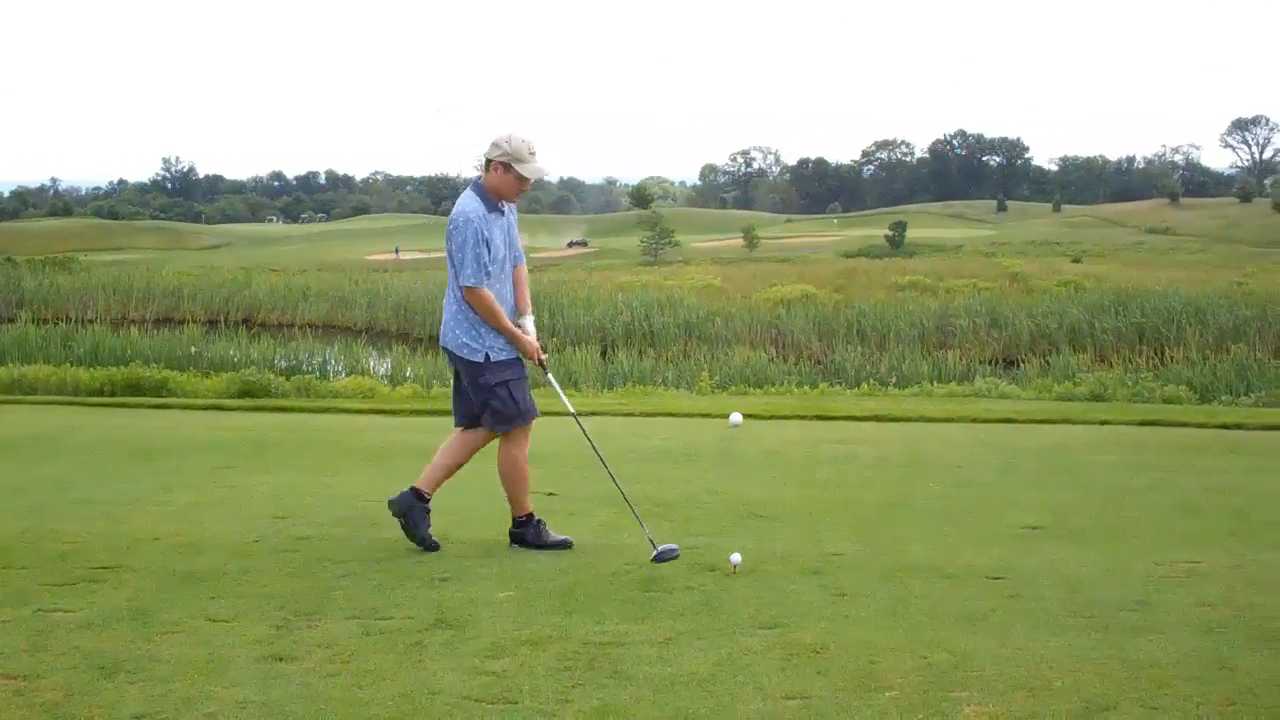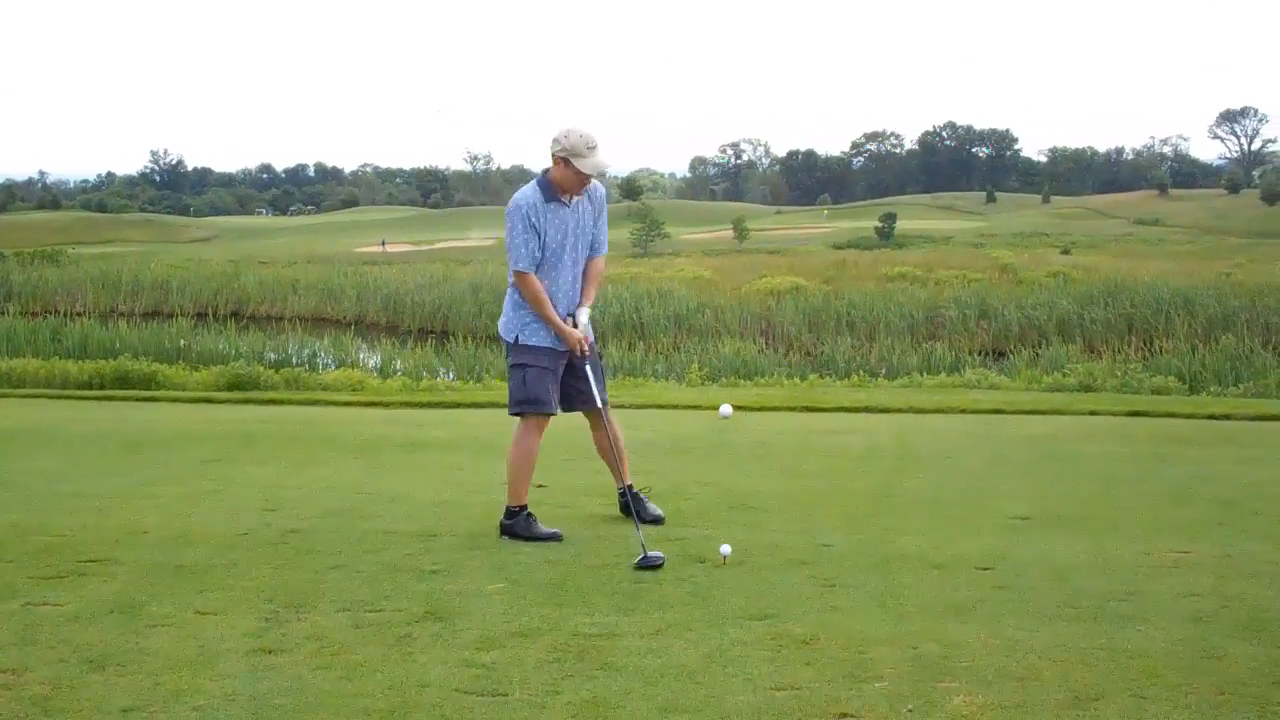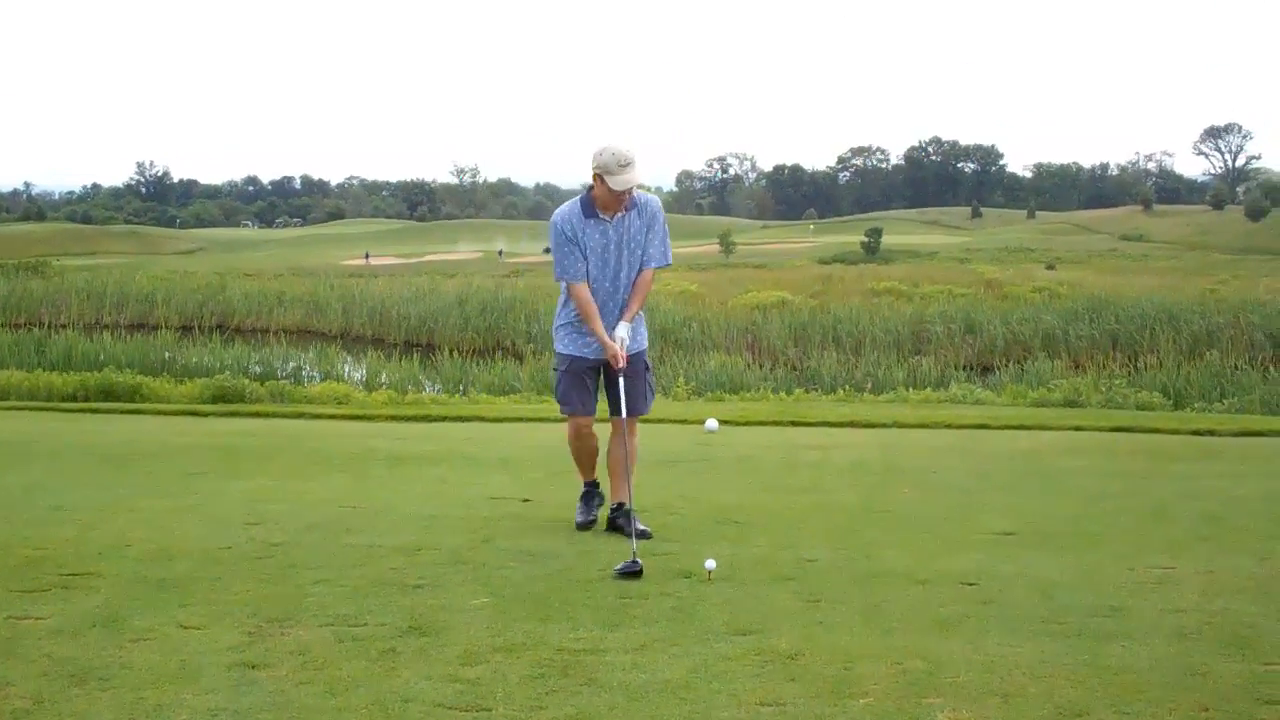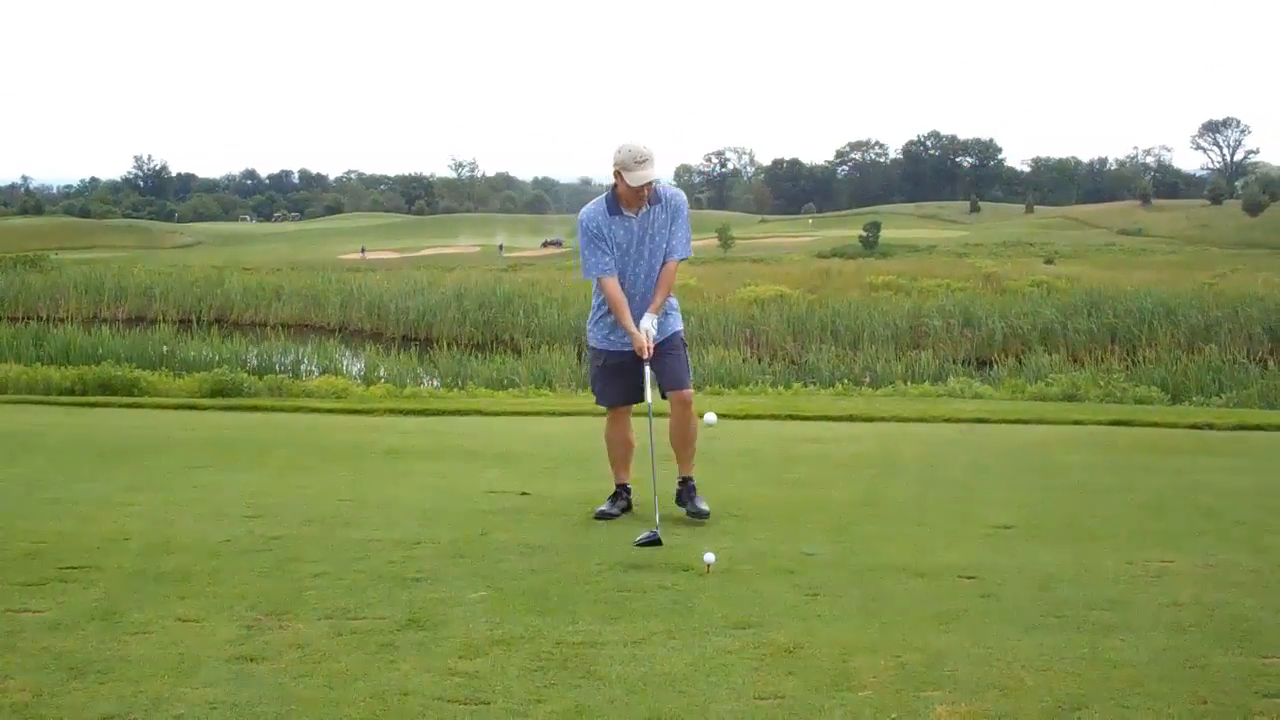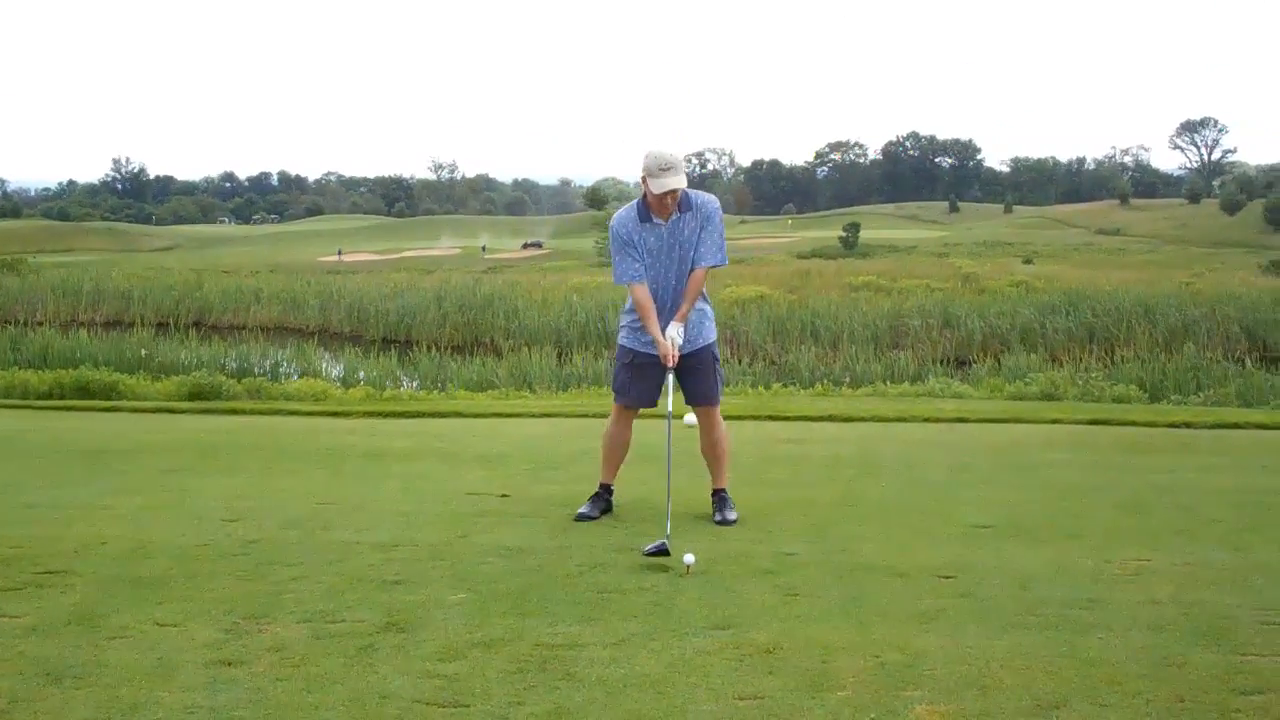
dt=0.4s
person 1, frame 1
left shoulder: (506, 207)
right shoulder: (468, 216)
left elbow: (517, 264)
right elbow: (473, 291)
left wrist: (527, 321)
right wrist: (517, 338)
left hip: (495, 340)
right hip: (483, 343)
left knee: (474, 431)
right knee: (515, 429)
left ankle: (415, 499)
right ankle: (523, 524)
person 1, frame 2
left shoulder: (596, 197)
right shoulder: (525, 205)
left elbow: (596, 258)
right elbow: (525, 276)
left wrist: (583, 313)
right wrist: (561, 328)
left hip: (576, 327)
right hip: (534, 332)
left knee: (599, 413)
right knee: (534, 419)
left ankle: (628, 493)
right ankle: (515, 514)
person 1, frame 3
left shoulder: (650, 208)
right shoulder: (565, 220)
left elbow: (648, 270)
right elbow: (577, 286)
left wrist: (624, 324)
right wrist: (604, 340)
left hip: (629, 335)
right hip: (578, 338)
left knee: (625, 423)
right knee: (580, 420)
left ankle: (619, 508)
right ankle: (590, 487)
person 1, frame 4
left shoulder: (674, 201)
right shoulder: (591, 218)
left elbow: (672, 263)
right elbow: (606, 281)
left wrist: (651, 316)
right wrist: (631, 332)
left hip: (664, 322)
right hip: (611, 330)
left knee: (683, 398)
right knee: (617, 411)
left ankle: (687, 485)
right ankle: (621, 491)
person 1, frame 5
left shoulder: (708, 208)
right shoulder: (623, 224)
left elbow: (702, 270)
right elbow: (638, 286)
left wrist: (678, 324)
right wrist: (659, 339)
left hip: (695, 331)
right hip: (640, 335)
left knee: (708, 412)
right knee: (622, 411)
left ankle: (721, 495)
right ankle: (603, 494)
